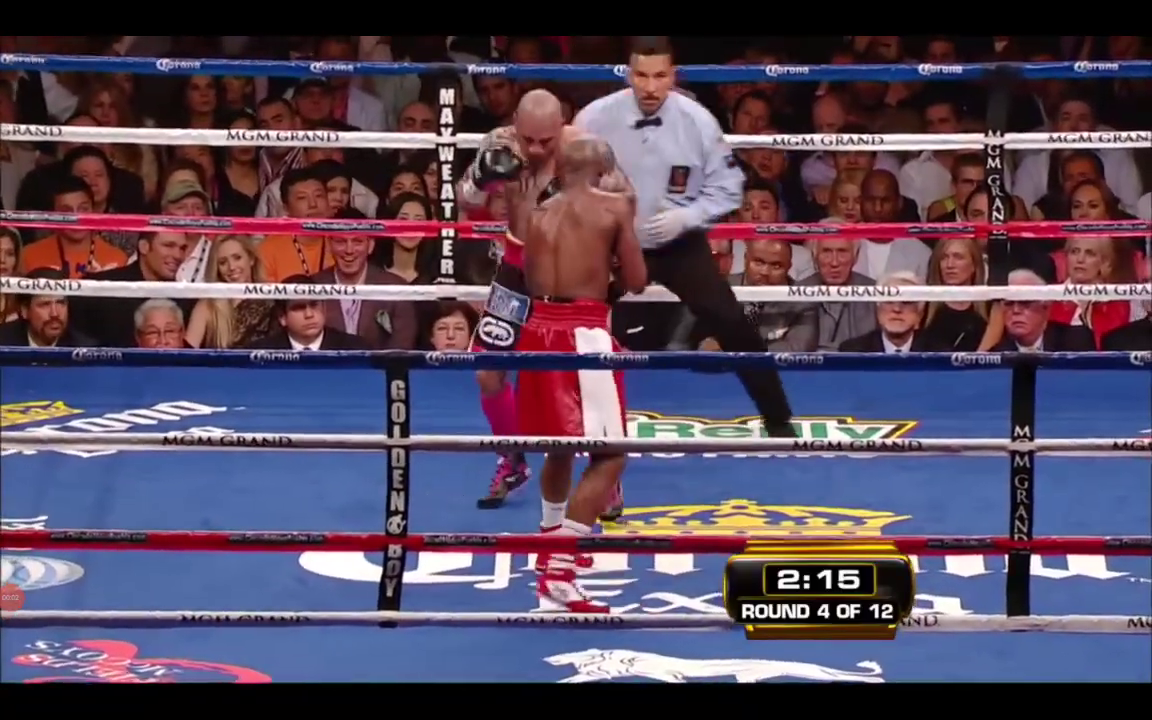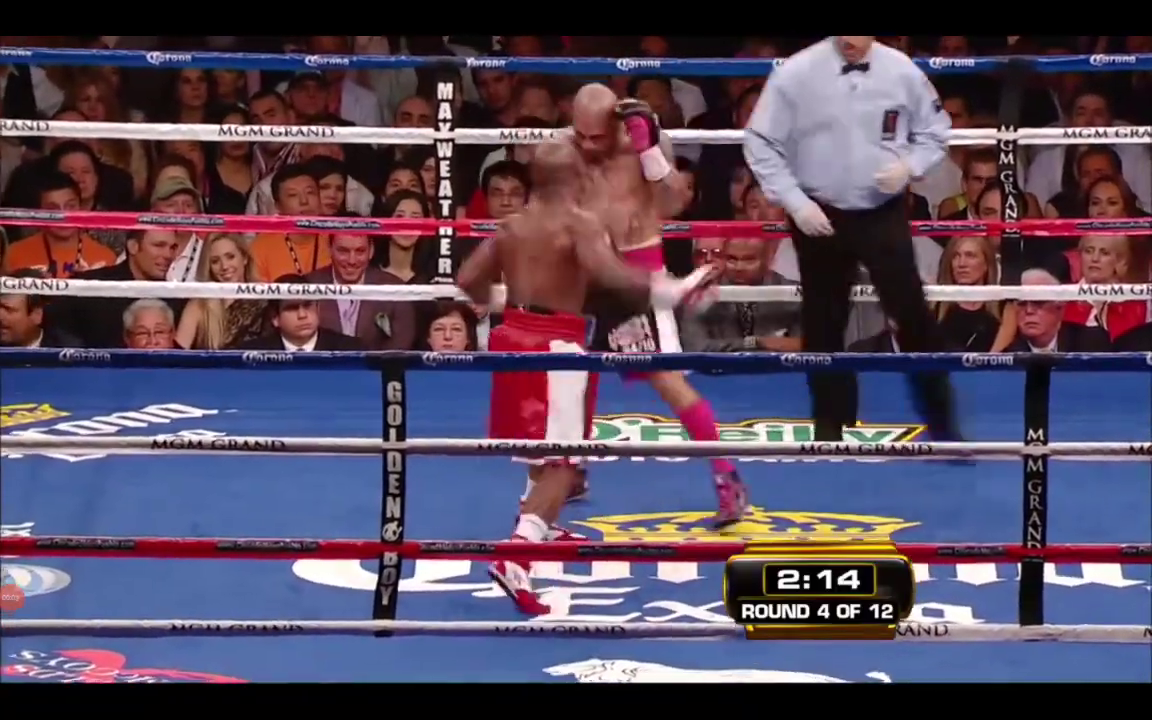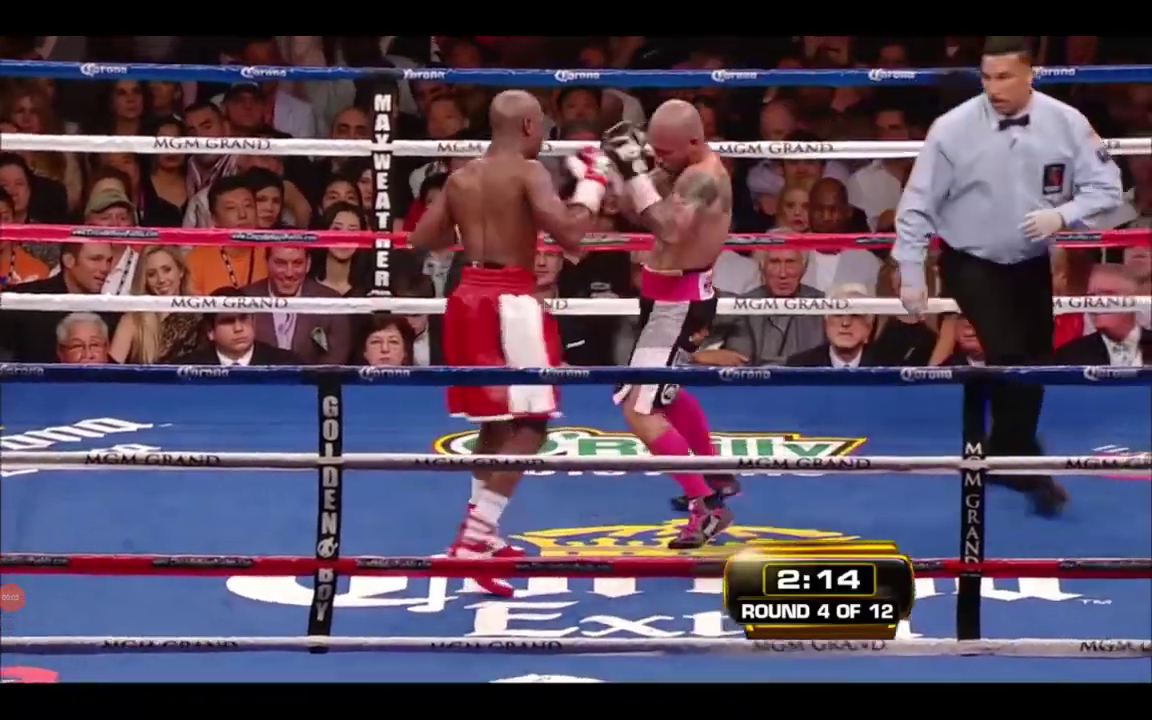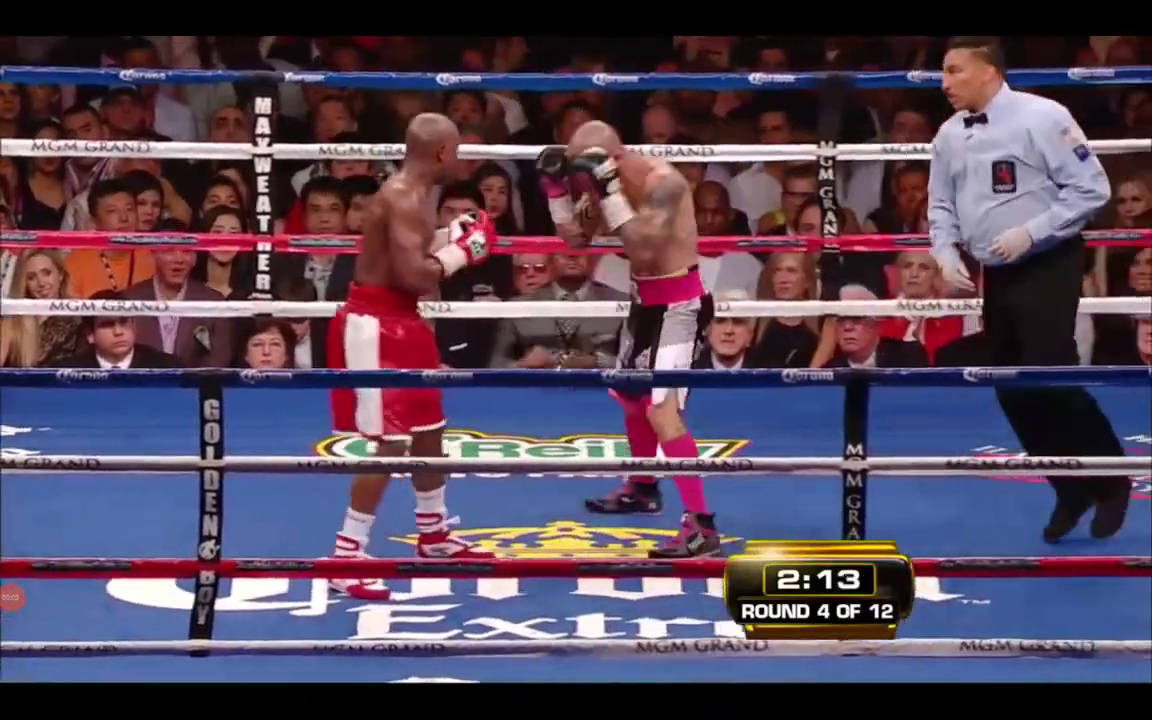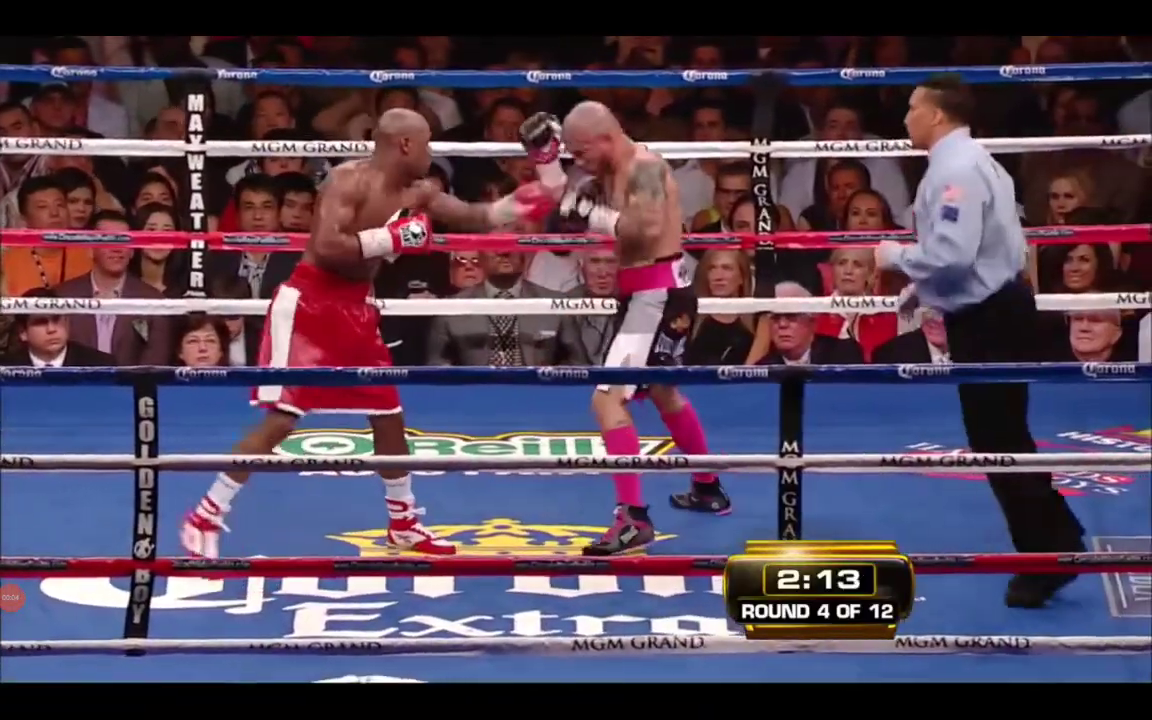
dt=0.5s
person 1, frame 1
left shoulder: (537, 216)
right shoulder: (616, 206)
right elbow: (636, 283)
left hip: (538, 329)
right hip: (583, 334)
left knee: (560, 444)
right knee: (608, 456)
left ankle: (553, 544)
right ankle: (559, 570)
person 1, frame 2
left shoulder: (510, 224)
right shoulder: (581, 224)
left elbow: (468, 281)
right elbow: (615, 276)
right wrist: (671, 288)
left hip: (512, 336)
right hip: (557, 342)
left knee: (543, 443)
right knee: (559, 462)
left ankle: (535, 522)
right ankle: (519, 552)
person 1, frame 3
left shoulder: (461, 178)
right shoulder: (529, 172)
left elbow: (421, 239)
right elbow: (570, 235)
right wrist: (593, 181)
left hip: (469, 297)
right hip: (510, 301)
left knee: (496, 421)
right knee: (528, 426)
left ankle: (480, 532)
right ankle: (474, 538)
person 1, frame 4
left shoulder: (407, 193)
right shoulder: (403, 200)
right elbow: (414, 277)
left wrist: (455, 240)
right wrist: (463, 249)
left hip: (397, 321)
right hip: (374, 324)
left knee: (429, 429)
right knee: (392, 442)
left ankle: (433, 534)
right ankle: (346, 554)
person 1, frame 5
left shoulder: (417, 190)
right shoulder: (349, 180)
left elbow: (471, 217)
right elbow: (327, 246)
left wrist: (516, 206)
right wrist: (392, 237)
left hip: (353, 307)
right hip: (308, 303)
left knee: (390, 416)
right knee: (280, 418)
left ankle: (403, 521)
right ankle: (207, 516)
person 2, frame 1
left shoulder: (697, 121)
right shoulder: (594, 119)
left elbow: (726, 188)
left wrist: (684, 217)
left hip: (681, 245)
left knee: (731, 325)
left ankle: (778, 421)
person 2, frame 2
left shoulder: (902, 73)
right shoulder: (796, 74)
left elbow: (935, 132)
right elbow: (762, 144)
left wrist: (910, 165)
right wrist: (795, 201)
left hip: (882, 215)
right hip: (817, 215)
left knee: (912, 312)
right knee: (825, 325)
left ankle: (939, 421)
right ankle: (832, 427)
person 2, frame 3
left shoulder: (1067, 123)
right shoulder: (953, 128)
left elbow: (1105, 187)
right elbow: (918, 204)
left wrist: (1063, 215)
right wrist: (911, 273)
left hip: (1032, 264)
right hip: (972, 265)
left knee: (1034, 364)
right knee: (1010, 359)
left ankle: (1004, 461)
right ankle: (1025, 464)
person 2, frame 4
left shoulder: (1041, 118)
right shoulder: (950, 135)
left elbow: (1091, 187)
right elbow: (942, 205)
left wrist: (1031, 231)
right wrist: (945, 252)
left hip: (1047, 264)
right hip: (997, 272)
left knee: (1050, 374)
right knee: (1011, 386)
left ankle: (1108, 474)
right ankle: (1074, 489)
person 2, frame 5
left shoulder: (956, 168)
right shoulder: (961, 161)
left elbow: (951, 253)
left wrist: (896, 256)
right wrist: (922, 286)
left hip: (987, 318)
right hip: (989, 311)
left knee: (995, 438)
right knee: (1002, 433)
left ankle: (1047, 557)
right ankle: (1056, 537)
person 3, frame 1
right shoulder: (501, 145)
right elbow: (466, 205)
right wrist: (482, 177)
right hip: (519, 265)
right knee: (489, 372)
right ankle: (512, 462)
person 3, frame 2
left shoulder: (641, 146)
right shoulder: (571, 146)
left elbow: (674, 199)
left wrist: (648, 144)
left hip: (638, 276)
left knee: (672, 384)
left ankle: (727, 482)
person 3, frame 3
left shoulder: (702, 177)
right shoulder: (694, 167)
left elbow: (670, 228)
right elbow: (657, 208)
left wrist: (635, 172)
right wrist: (636, 167)
left hip: (676, 303)
right hip: (680, 296)
left knee: (640, 412)
right knee: (665, 392)
left ankle: (709, 506)
right ankle: (717, 475)
person 3, frame 4
left shoulder: (660, 182)
right shoulder: (603, 180)
left elbow: (642, 246)
right elbow: (577, 237)
left wrist: (607, 192)
right wrist: (559, 190)
left hip: (681, 303)
right hip: (647, 301)
left knee: (662, 407)
right knee: (632, 397)
left ankle: (700, 525)
right ankle: (642, 488)
person 3, frame 5
left shoulder: (643, 165)
right shoulder: (608, 170)
left elbow: (646, 228)
right elbow: (569, 205)
left wrist: (589, 213)
right wrist: (545, 157)
left hip: (658, 295)
right hip: (654, 294)
left knee: (607, 398)
right knee: (662, 390)
left ankle: (633, 517)
right ankle: (708, 487)
